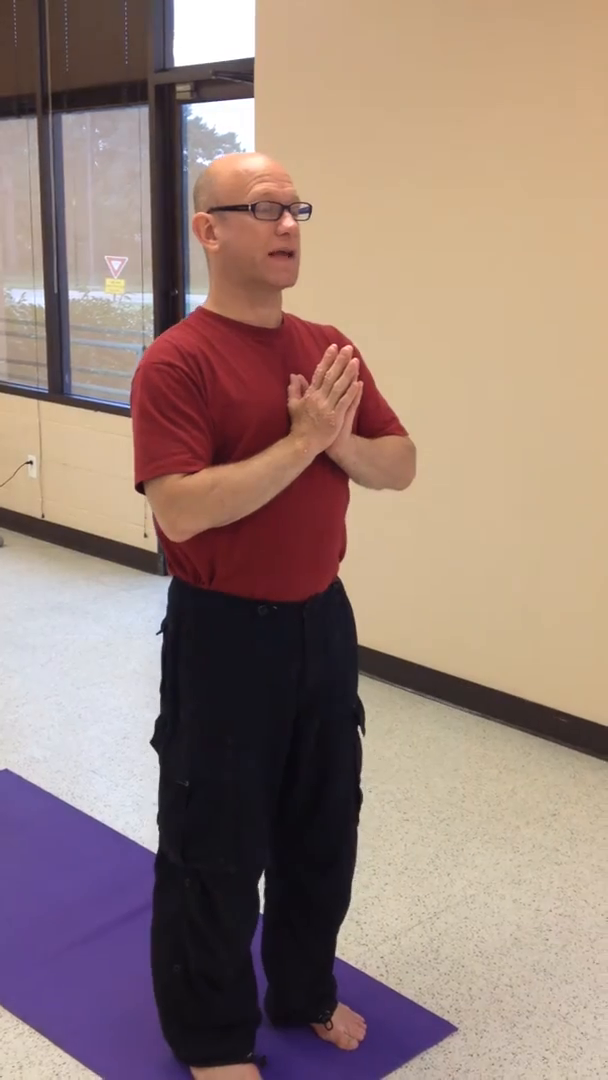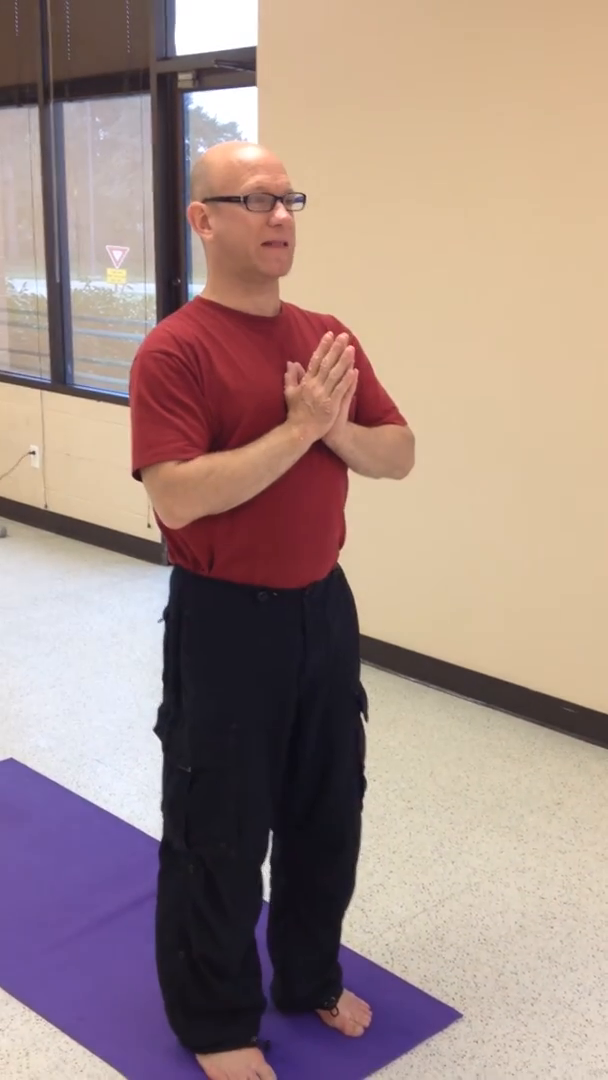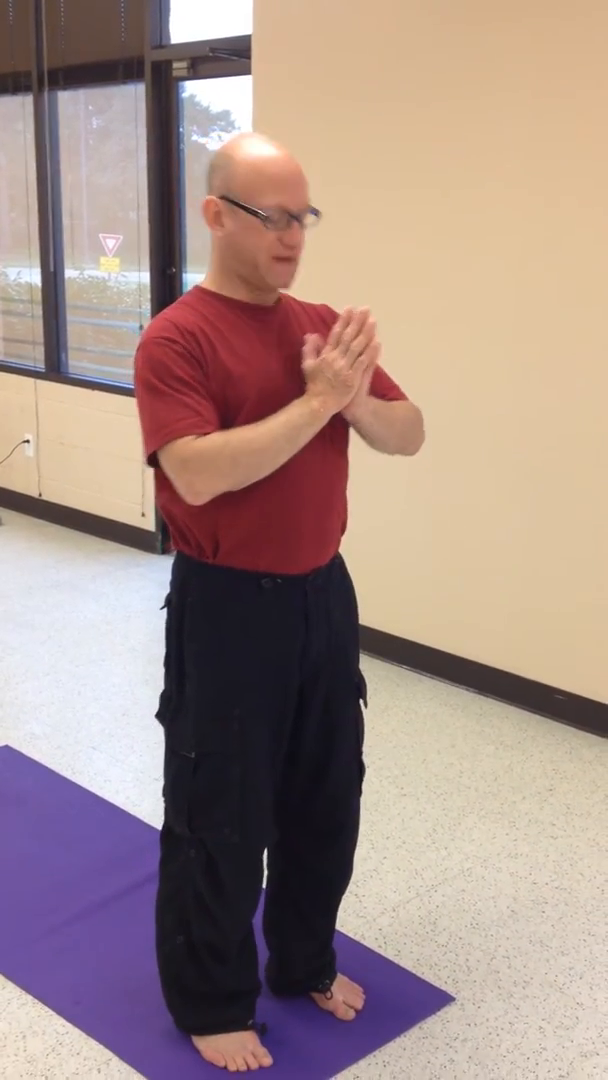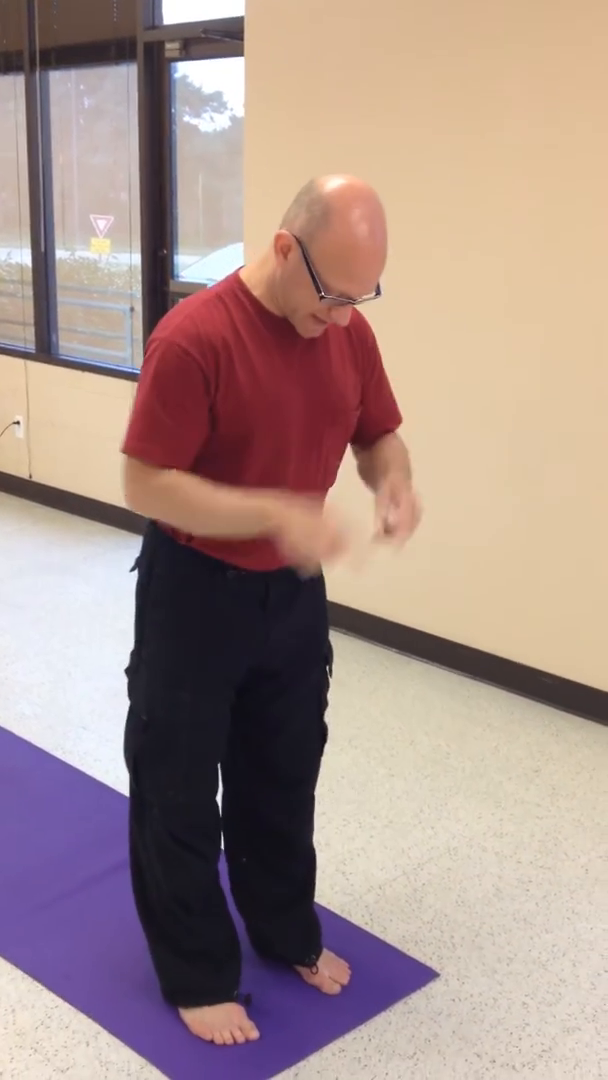
dt=0.7s
person 1, frame 1
left shoulder: (329, 349)
right shoulder: (176, 362)
left elbow: (400, 464)
right elbow: (180, 511)
left wrist: (341, 440)
right wrist: (301, 441)
left hip: (322, 620)
right hip: (223, 636)
left knee: (324, 828)
right knee: (216, 846)
left ankle: (305, 991)
person 1, frame 2
left shoulder: (328, 338)
right shoulder: (174, 351)
left elbow: (399, 454)
right elbow: (176, 497)
left wrist: (336, 429)
right wrist: (296, 430)
left hip: (322, 609)
right hip: (224, 624)
left knee: (327, 815)
right knee: (217, 833)
left ankle: (310, 977)
person 1, frame 3
left shoulder: (324, 325)
right shoulder: (177, 338)
left elbow: (409, 432)
right elbow: (196, 473)
left wrist: (357, 399)
right wrist: (314, 401)
left hip: (323, 595)
right hip: (225, 609)
left knee: (326, 801)
right knee: (220, 817)
left ankle: (304, 960)
right ankle: (211, 1003)
person 1, frame 4
left shoulder: (349, 334)
right shoulder: (193, 337)
left elbow: (379, 436)
right elbow: (148, 486)
left wrist: (394, 489)
right wrist: (283, 516)
left hip: (292, 588)
right hip: (197, 592)
left knee: (283, 773)
right knee: (178, 787)
left ankle: (289, 932)
right ankle: (197, 975)
